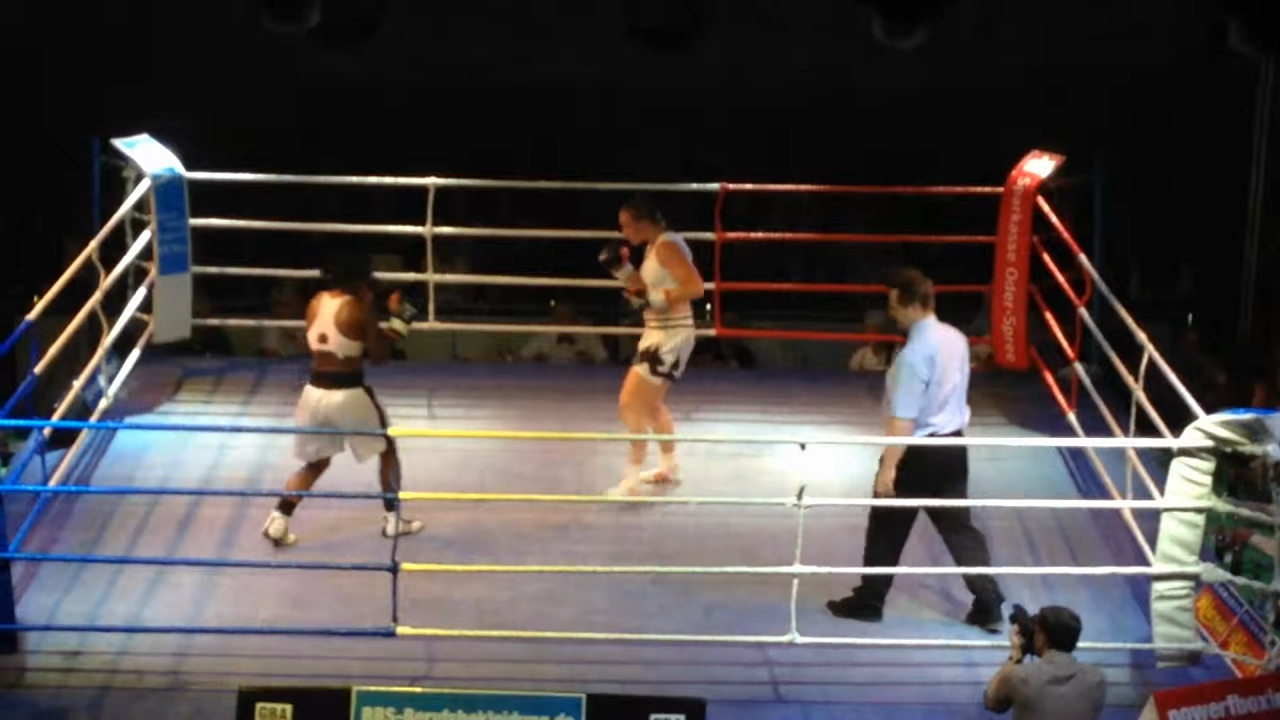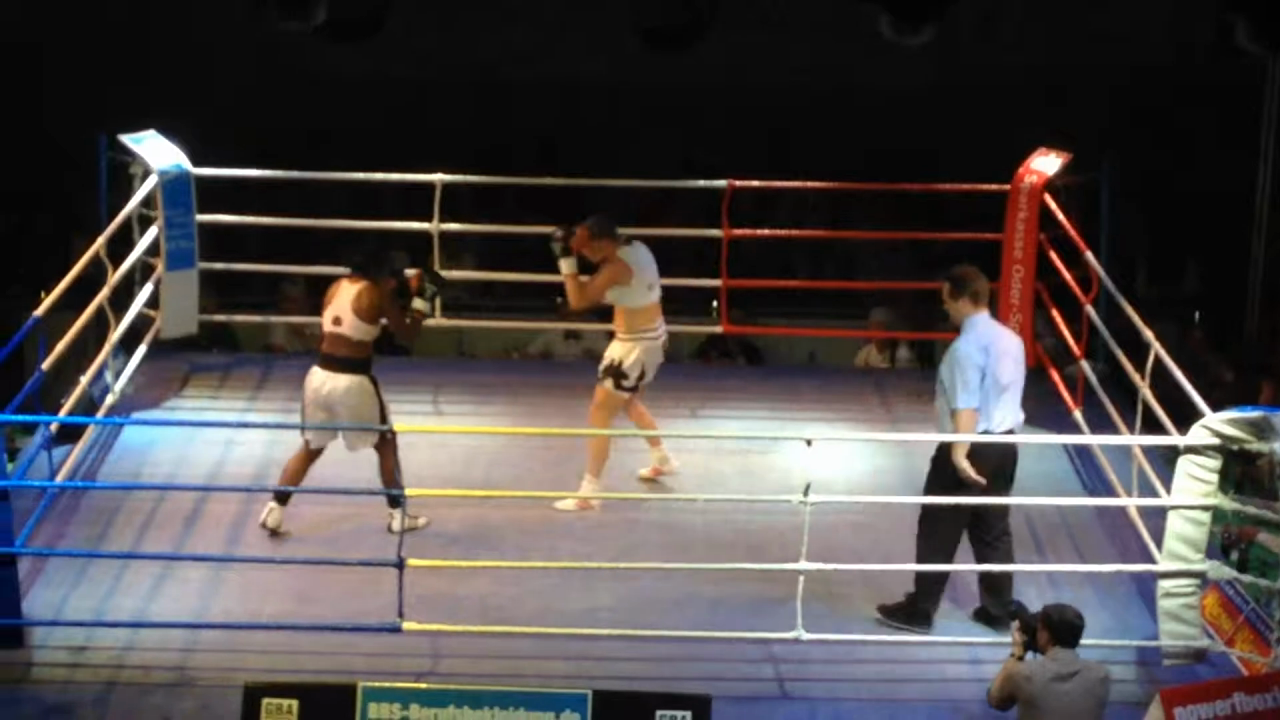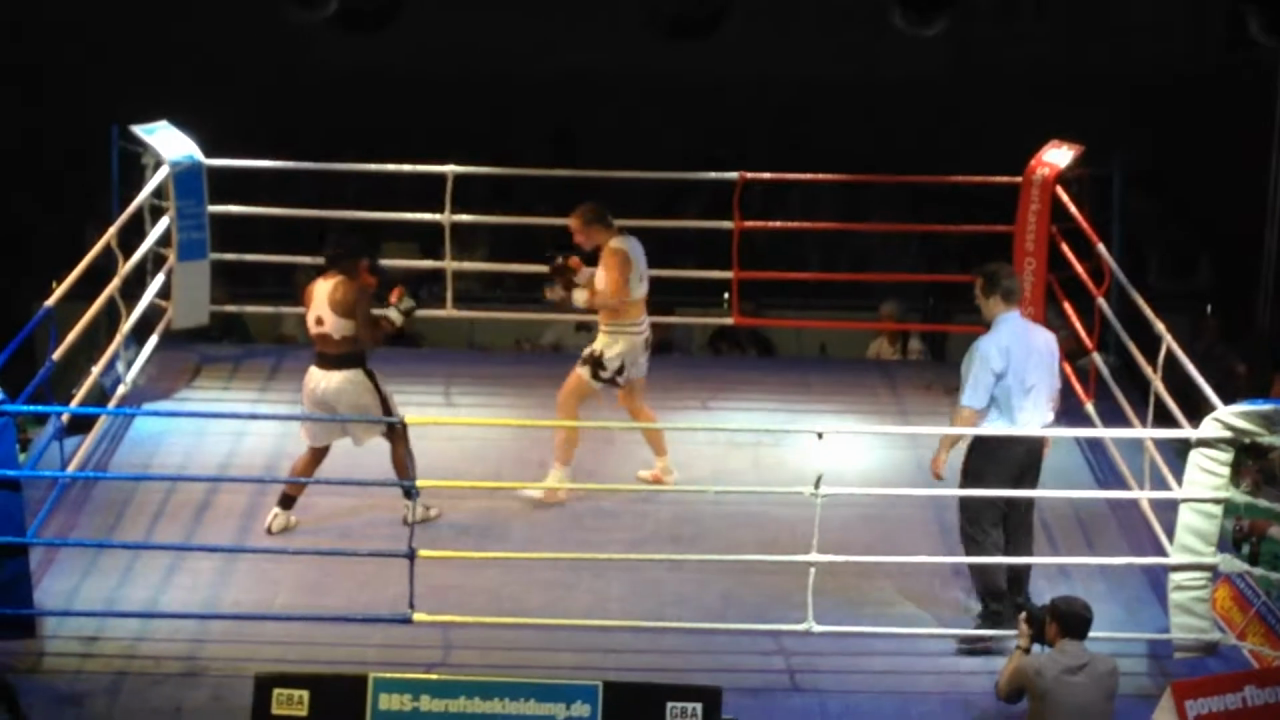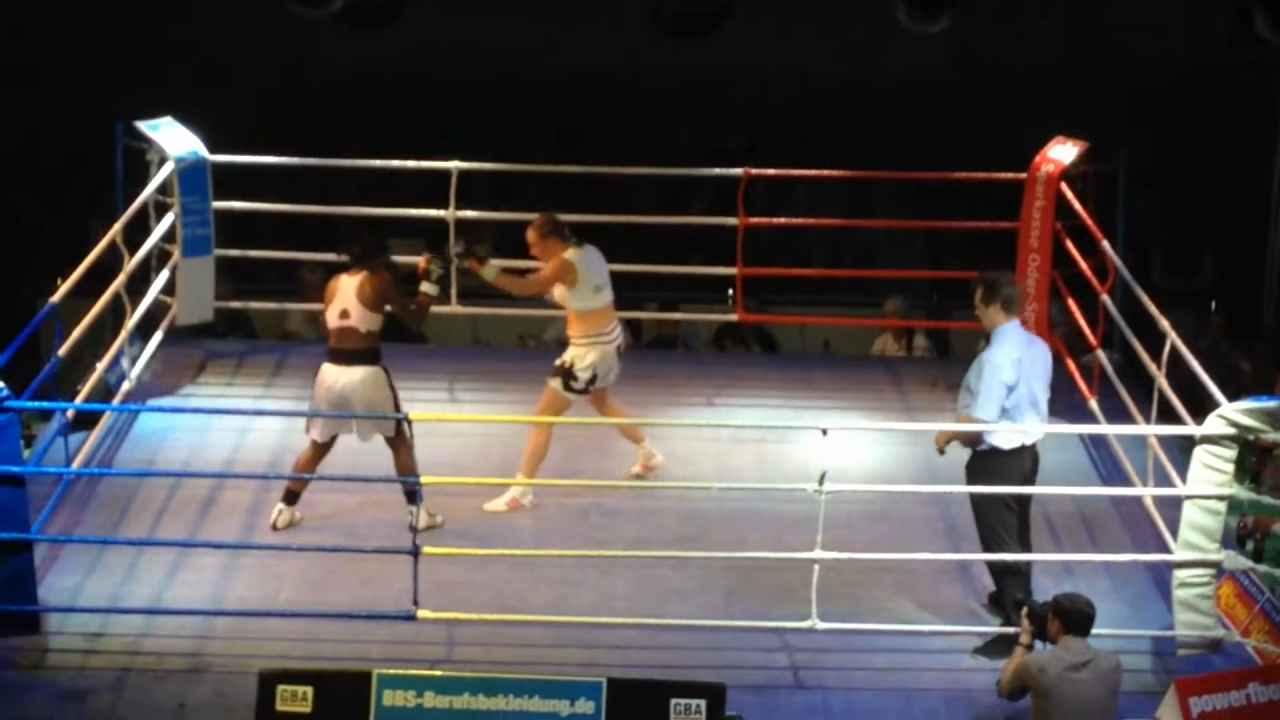
dt=0.3s
person 1, frame 1
left shoulder: (915, 353)
right shoulder: (957, 339)
left elbow: (904, 418)
left wrist: (888, 466)
left hip: (920, 451)
right hip: (953, 444)
left knee: (887, 526)
right knee: (959, 524)
left ankle: (868, 600)
right ankle: (988, 603)
person 1, frame 2
left shoulder: (967, 345)
right shoulder: (1011, 339)
left elbow: (966, 409)
left wrist: (959, 455)
left hip: (972, 447)
right hip: (1005, 444)
left knee: (938, 528)
right knee: (994, 530)
left ankle: (920, 608)
right ankle: (998, 608)
person 1, frame 3
left shoulder: (991, 345)
right shoulder: (1046, 339)
left elbow: (970, 407)
right elbow: (1053, 394)
left wrist: (943, 449)
right wrist: (1042, 435)
left hip: (995, 447)
right hip: (1032, 444)
left knee: (981, 532)
right knee: (1019, 526)
left ankle: (997, 613)
right ankle: (1015, 602)
person 1, frame 4
left shoulder: (997, 356)
right shoulder: (1038, 347)
left elbow: (981, 420)
left wrist: (947, 435)
left hip: (996, 461)
right hip: (1025, 452)
left knee: (1000, 542)
right knee: (1015, 535)
left ankle: (1017, 630)
right ankle: (1012, 601)
person 2, frame 1
left shoulder: (668, 247)
right shoulder: (654, 246)
left elbow: (695, 287)
right elbow: (645, 289)
left wrist: (653, 300)
right wrist: (621, 268)
left hip: (670, 335)
right hip: (658, 332)
left knee: (629, 403)
right knee: (651, 403)
left ankle: (634, 477)
right ankle: (669, 466)
person 2, frame 2
left shoulder: (618, 264)
right shoulder: (635, 249)
left elbow: (577, 302)
left wrist: (566, 259)
left hip: (635, 345)
right hip: (650, 338)
left knee: (599, 415)
right knee: (628, 401)
left ankle: (589, 492)
right ankle: (662, 459)
person 2, frame 3
left shoulder: (615, 252)
right shoulder: (626, 242)
left elbow: (616, 300)
left wrist: (573, 295)
right wrist: (580, 272)
left hip: (618, 340)
right hip: (636, 335)
left knee: (566, 401)
right knee: (634, 404)
left ankle: (558, 482)
right ankle: (663, 468)
person 2, frame 4
left shoulder: (564, 264)
right shoulder: (588, 252)
left elbow: (526, 287)
left wrist: (482, 266)
right wrist: (547, 289)
left hip: (589, 350)
right hip: (609, 341)
left knee: (543, 416)
right knee: (604, 403)
left ankle: (521, 492)
right ankle: (647, 456)
person 3, frame 1
left shoulder: (316, 302)
right shoulder: (360, 308)
right elbow: (380, 355)
right wrist: (398, 319)
left hip: (315, 392)
right hip: (349, 395)
left knee: (315, 463)
right knee: (387, 451)
left ankle: (279, 521)
right ankle: (393, 520)
person 3, frame 2
left shoulder: (336, 287)
right shoulder: (378, 294)
right elbow: (408, 334)
right wrist: (422, 297)
left hip: (320, 376)
right hip: (354, 382)
left knee: (310, 448)
right knee: (385, 446)
left ankle: (274, 509)
right ankle: (398, 515)
person 3, frame 3
left shoulder: (312, 288)
right shoulder: (353, 289)
right elbow: (368, 340)
right wrist: (397, 311)
left hip: (317, 375)
right hip: (350, 377)
left knee: (316, 449)
right knee: (397, 435)
left ankle: (280, 514)
right ankle: (413, 506)
person 3, frame 4
left shoulder: (333, 283)
right shoulder: (380, 283)
right elbow: (414, 318)
right wrist: (429, 281)
left hip: (331, 372)
right hip: (366, 374)
left knee: (319, 444)
right knee: (399, 441)
left ankle: (285, 510)
right ankle: (417, 513)
